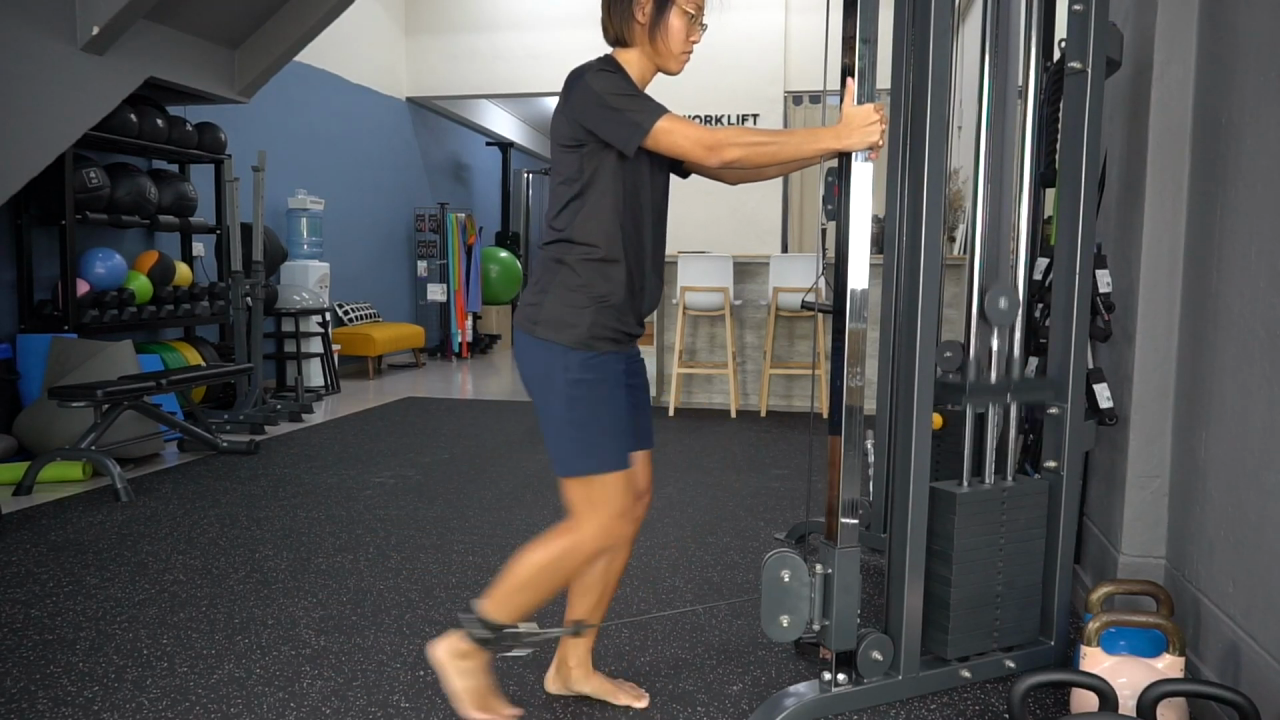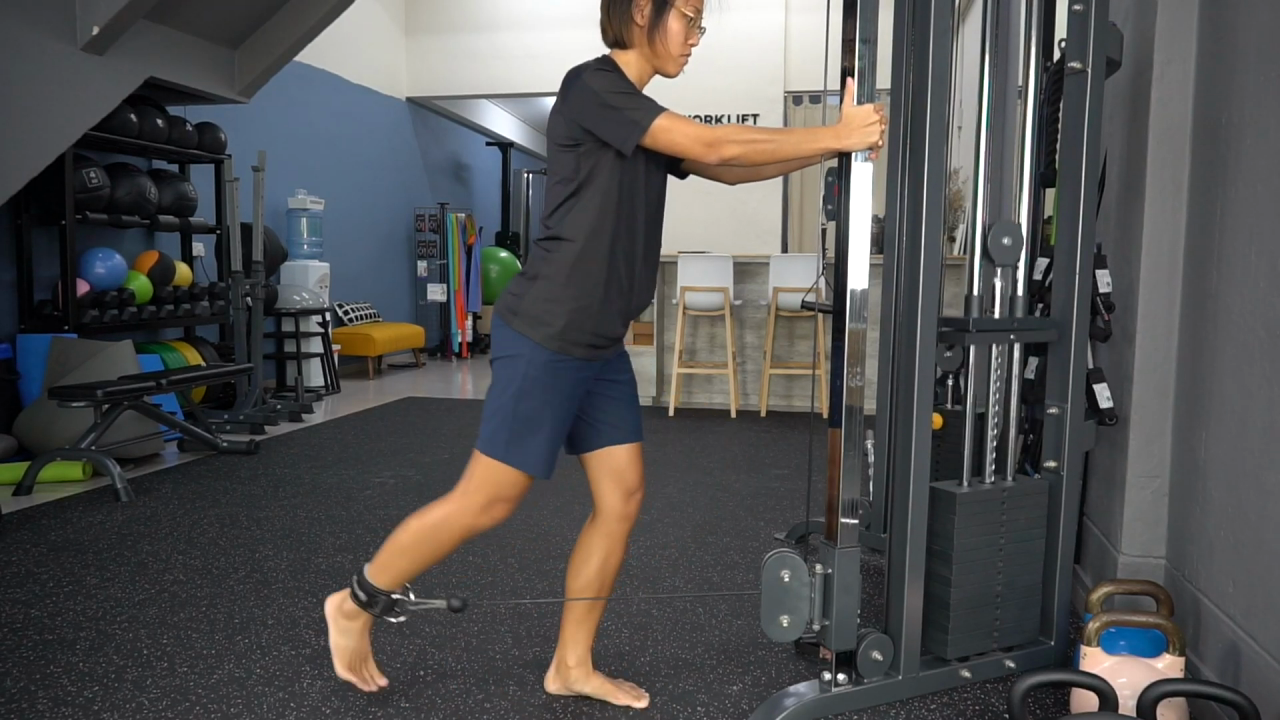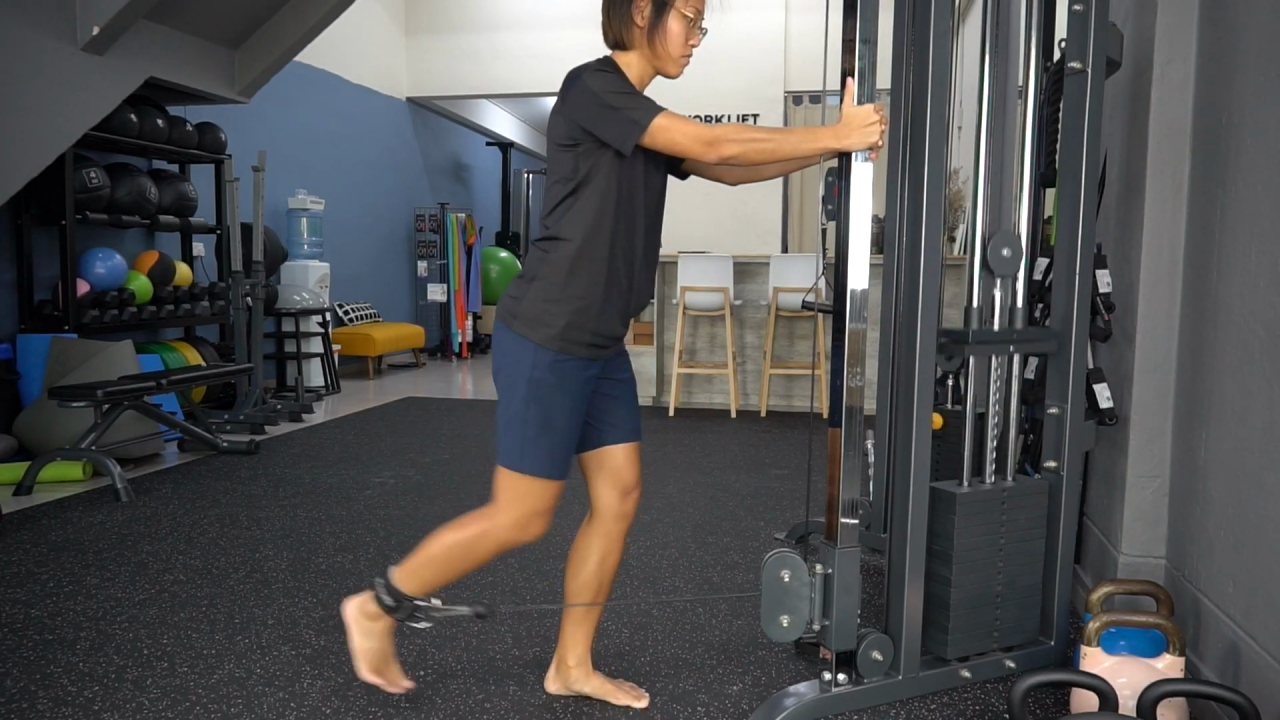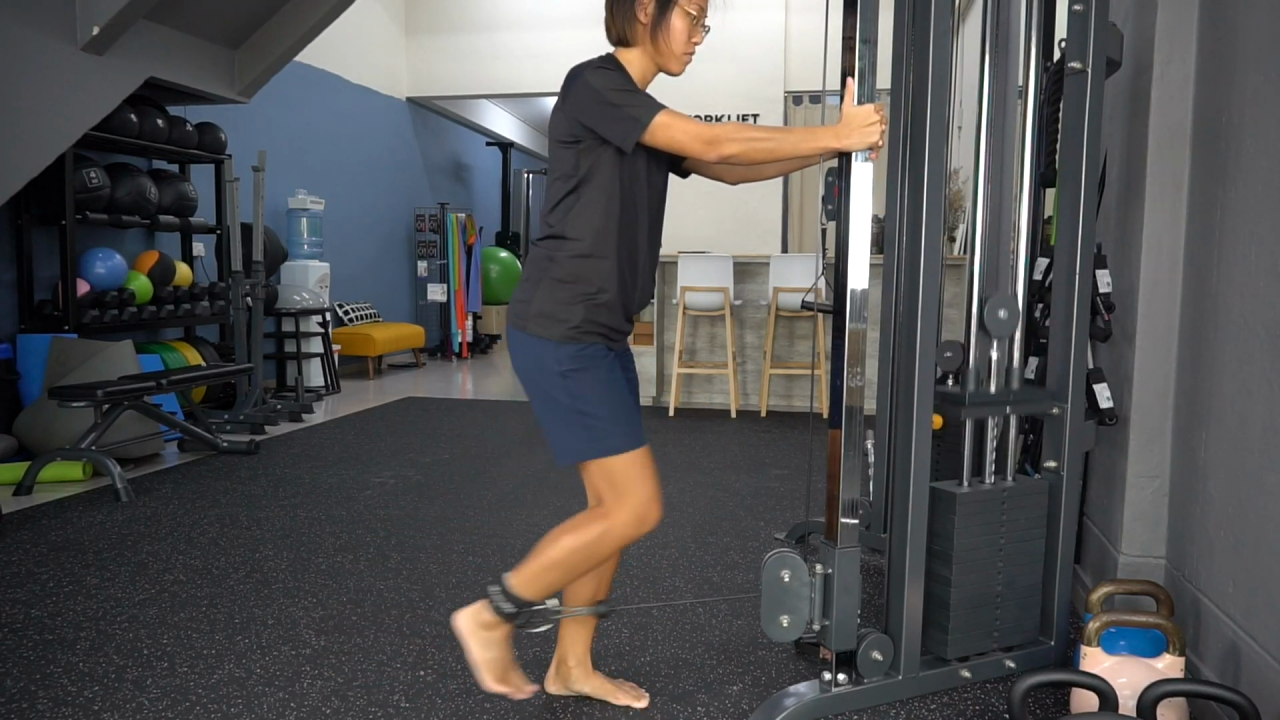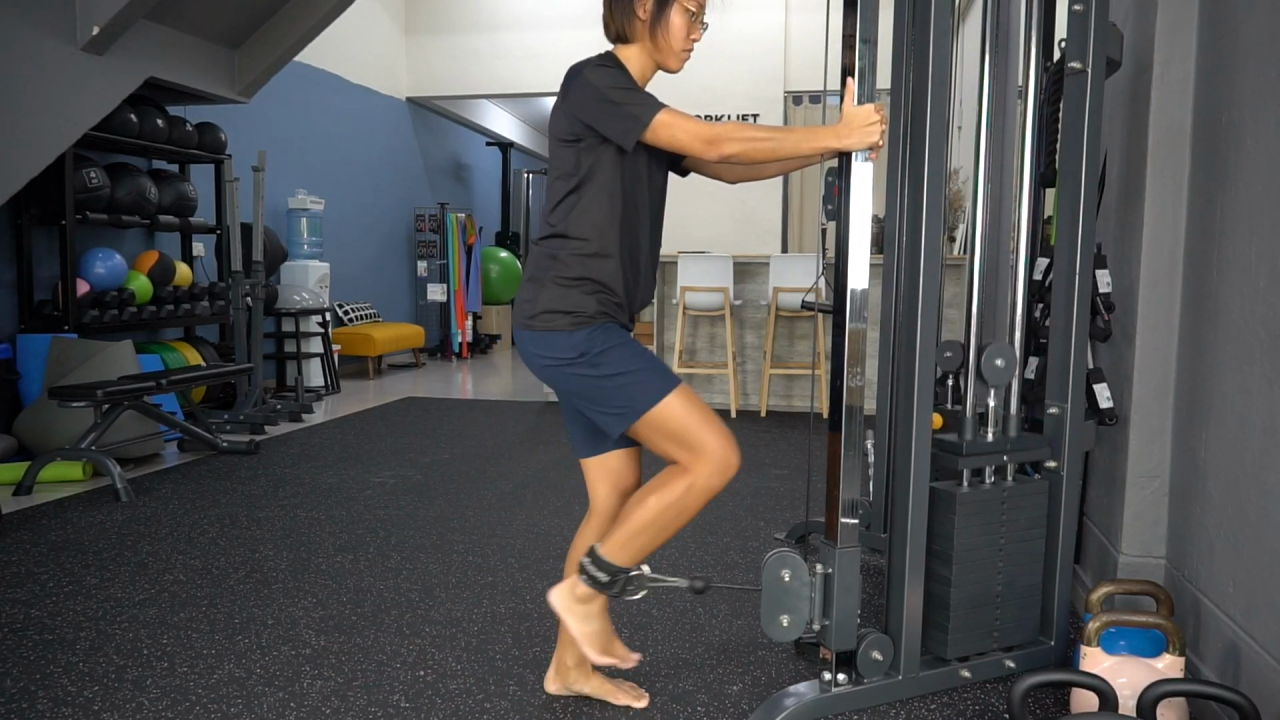
dt=0.4s
person 1, frame 1
left shoulder: (638, 108)
right shoulder: (593, 87)
left elbow: (728, 169)
right elbow: (714, 150)
left wrist: (827, 144)
right wrist: (833, 137)
left hip: (609, 337)
right hip: (568, 337)
left knee: (630, 502)
right knee: (601, 523)
right ankle: (465, 644)
person 1, frame 2
left shoulder: (642, 115)
right shoulder: (591, 87)
left elbow: (724, 170)
right elbow: (712, 146)
left wrist: (831, 144)
right wrist: (832, 136)
left hip: (598, 343)
right hip: (546, 335)
left knee: (622, 498)
right knee: (485, 502)
left ankle: (572, 665)
right ankle: (354, 607)
person 1, frame 3
left shoulder: (640, 115)
right shoulder: (591, 87)
left elbow: (725, 170)
right elbow: (712, 145)
left wrist: (829, 145)
right wrist: (835, 137)
left hip: (598, 341)
right hip: (546, 337)
left knee: (618, 497)
right knee: (520, 517)
left ankle: (573, 665)
right ankle: (379, 608)
person 1, frame 4
left shoulder: (643, 118)
right shoulder: (593, 84)
left elbow: (725, 169)
right elbow: (713, 145)
left wrist: (832, 144)
right wrist: (834, 135)
left hip: (597, 333)
right hip: (559, 333)
left knee: (616, 505)
right knee: (631, 509)
left ankle: (572, 665)
right ankle: (493, 615)
person 1, frame 5
left shoulder: (643, 113)
right shoulder: (593, 82)
left elbow: (727, 168)
right elbow: (713, 144)
left wrist: (835, 140)
right wrist: (834, 136)
left hip: (593, 328)
right hip: (568, 324)
left knee: (617, 497)
right knee: (713, 457)
left ankle: (571, 666)
right ankle: (585, 589)
